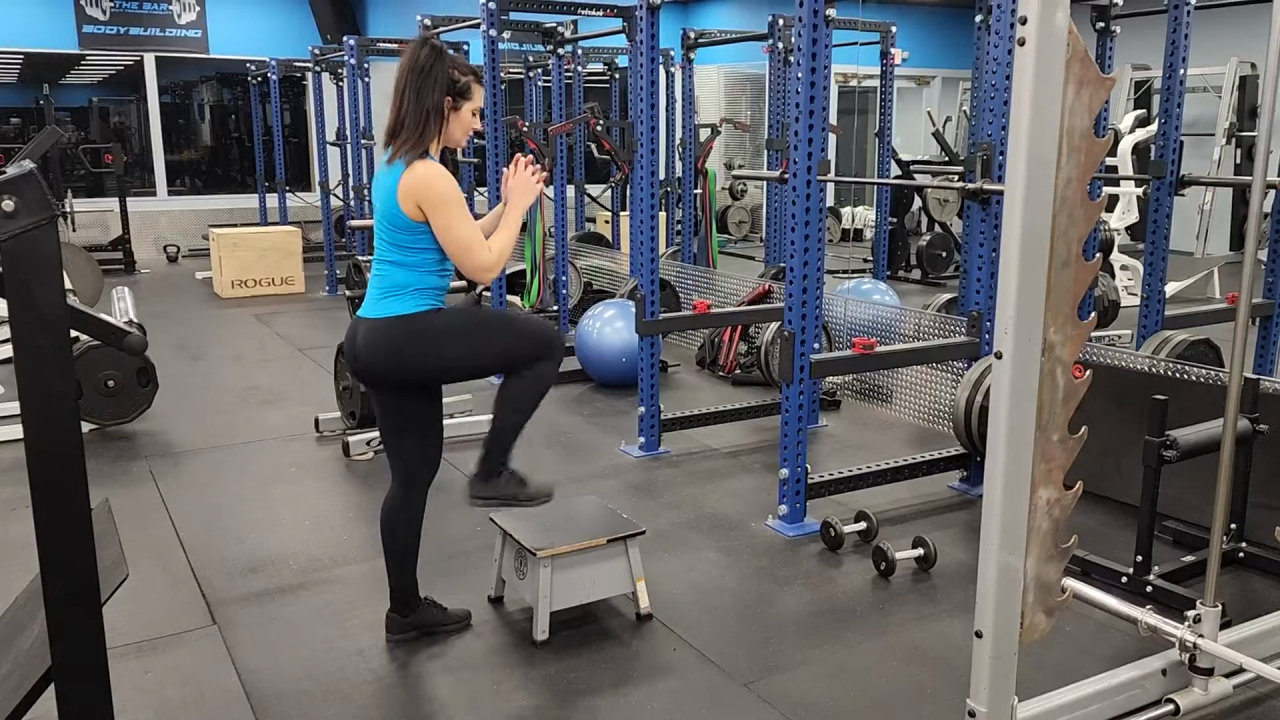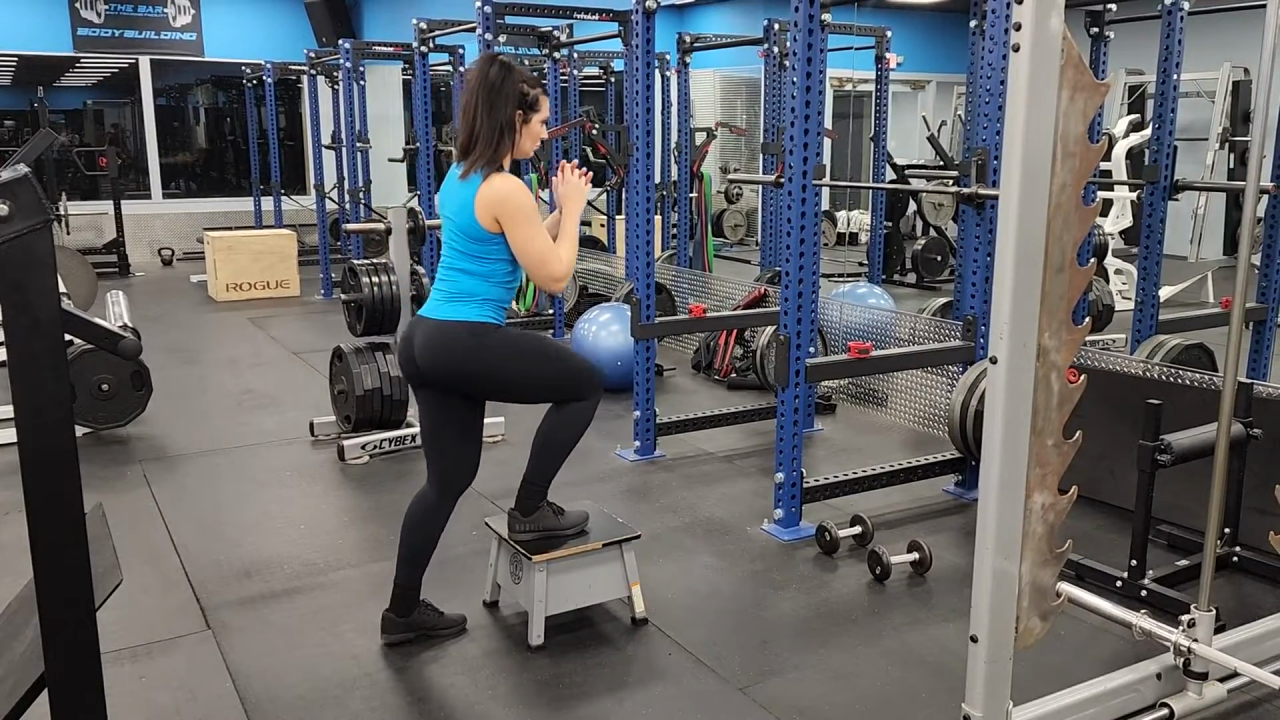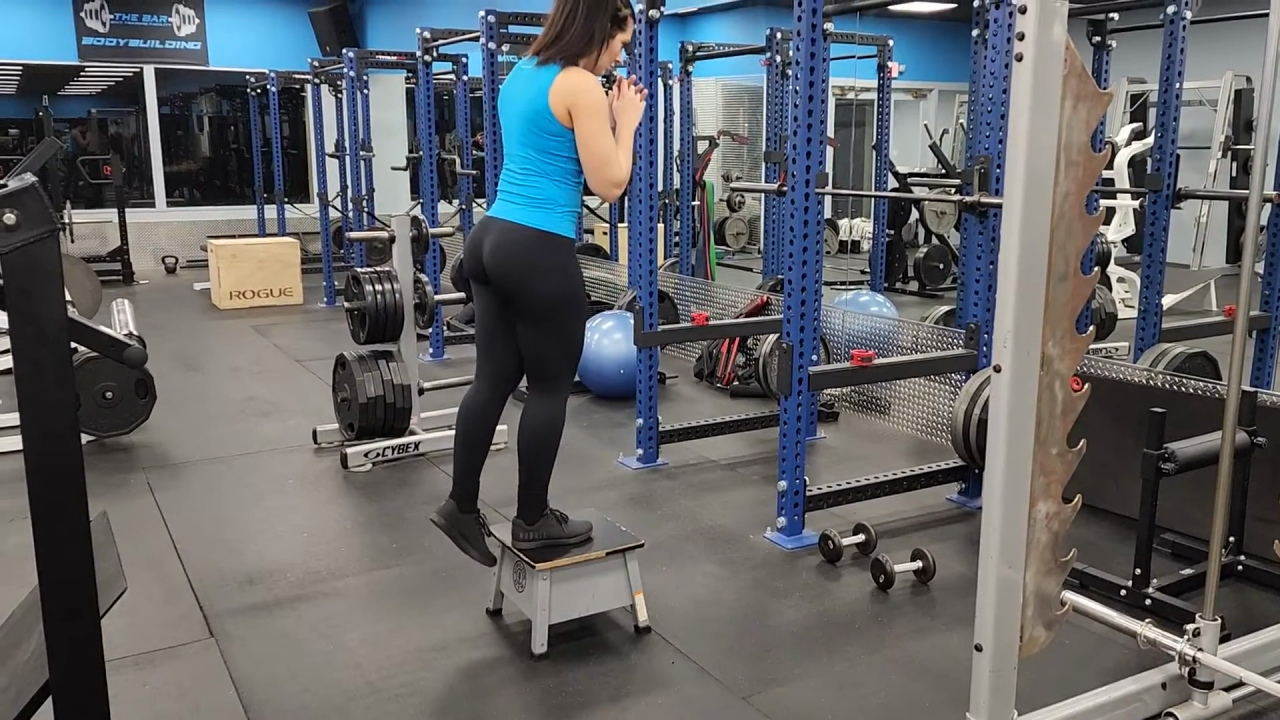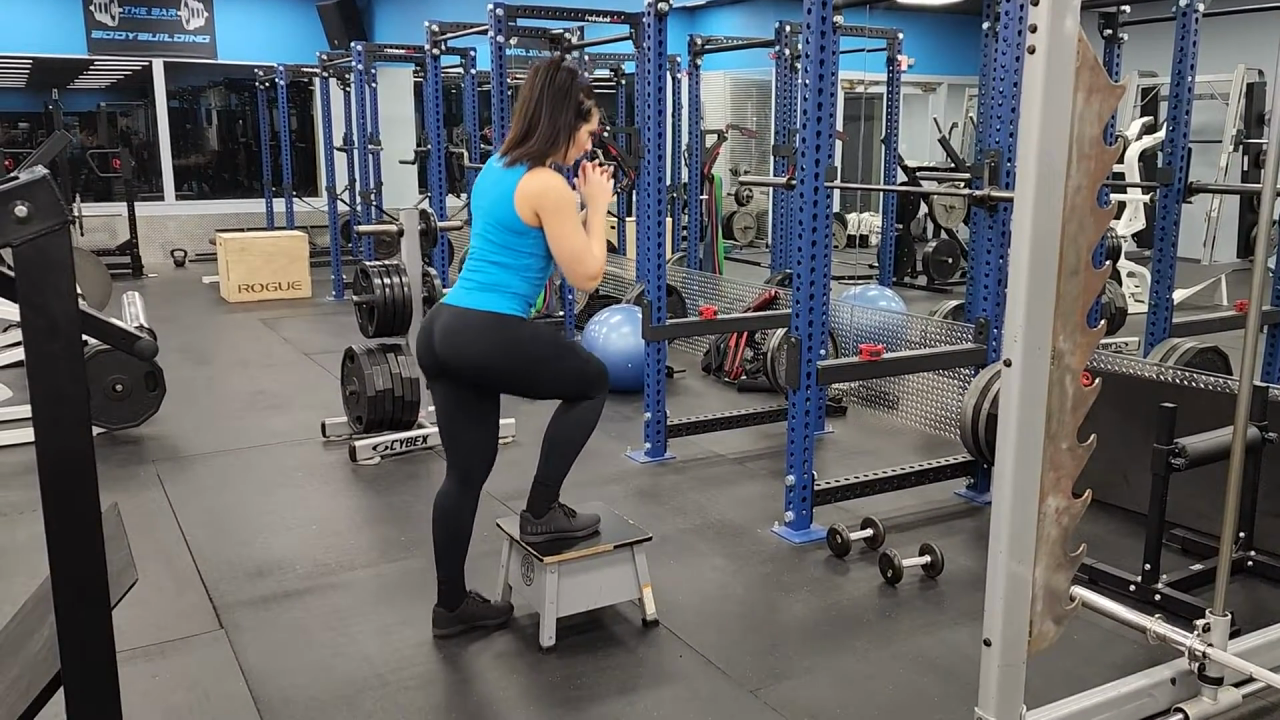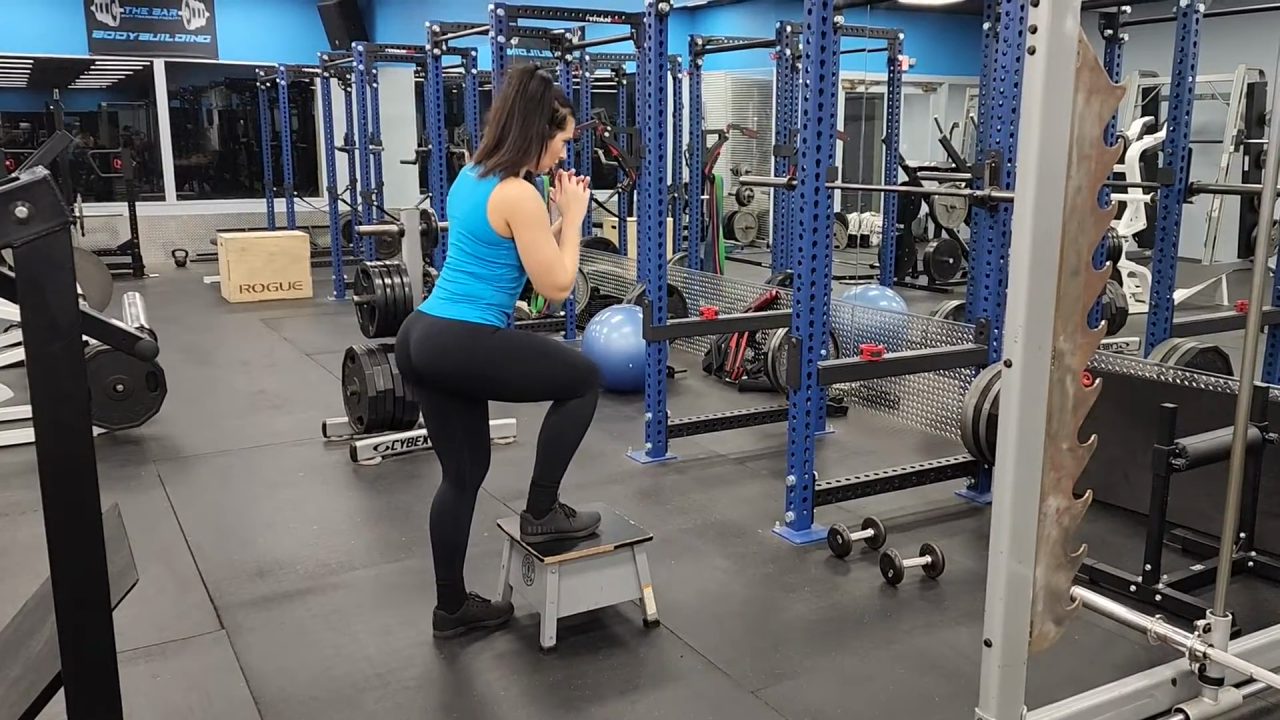
dt=1s
person 1, frame 1
left shoulder: (395, 164)
right shoulder: (428, 177)
left elbow: (451, 245)
right elbow: (482, 267)
left wrist: (506, 204)
right wrist: (519, 207)
left hip: (372, 337)
right hip: (407, 336)
left knee: (412, 473)
right knee: (544, 343)
left ankle: (406, 610)
right ankle: (492, 474)
person 1, frame 2
left shoulder: (461, 176)
right shoulder: (505, 189)
right elbow: (553, 277)
left wrist: (558, 211)
right wrist: (571, 210)
left hip: (426, 340)
right hip: (467, 344)
left knee: (447, 479)
right knee: (583, 384)
left ankle: (404, 610)
right ankle: (530, 511)
person 1, frame 3
left shoulder: (520, 75)
right shoulder: (579, 85)
right elbow: (609, 184)
left wrist: (607, 120)
right wrist: (626, 124)
left hip: (491, 240)
right hip: (540, 251)
left knee: (493, 379)
right knee: (550, 387)
left ankle: (461, 506)
right ankle: (532, 520)
person 1, frame 4
left shoulder: (496, 168)
right shoulder: (546, 184)
right elbow: (586, 275)
left wrist: (580, 204)
right wrist: (597, 207)
left hip: (442, 331)
right hip: (490, 336)
left knee: (466, 469)
right knee: (590, 384)
left ankle: (451, 604)
right ankle: (541, 514)
person 1, frame 5
left shoulder: (471, 176)
right shoulder: (518, 195)
right elbow: (557, 286)
left wrist: (559, 217)
right wrist: (573, 216)
left hip: (421, 340)
right hip: (463, 346)
left knee: (462, 474)
right knee: (582, 380)
left ankle: (451, 606)
right ankle: (542, 511)
